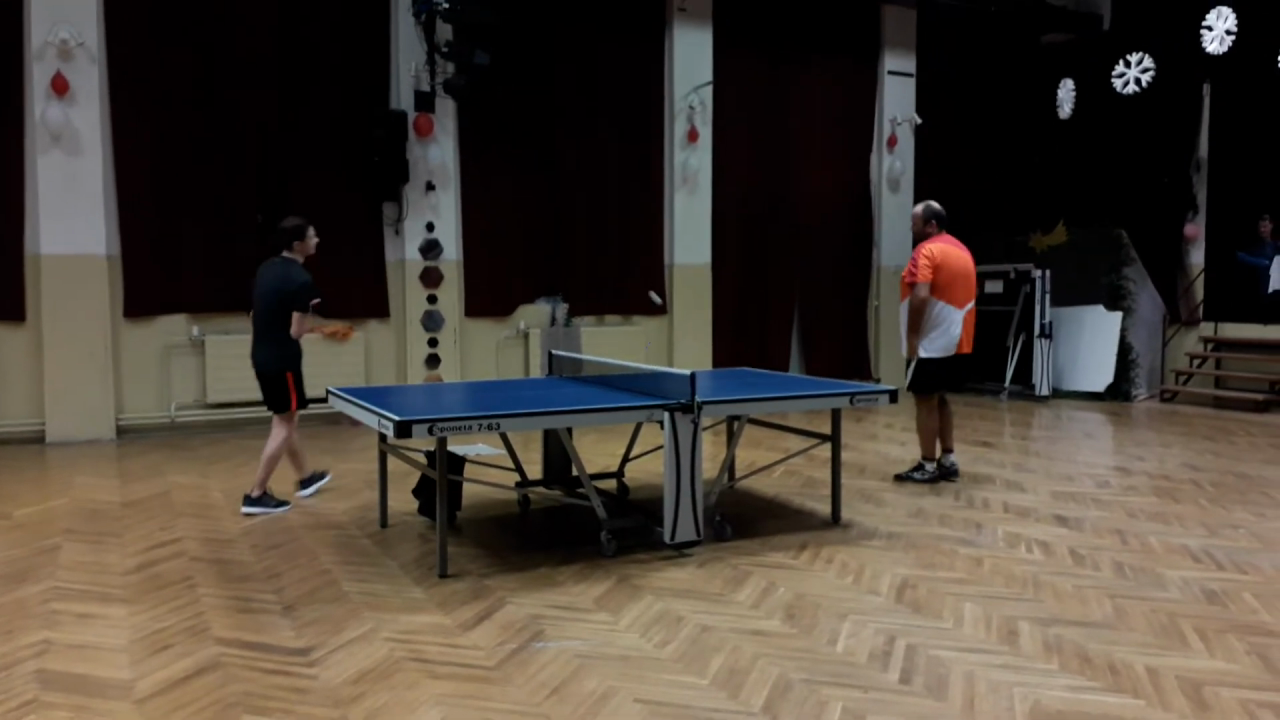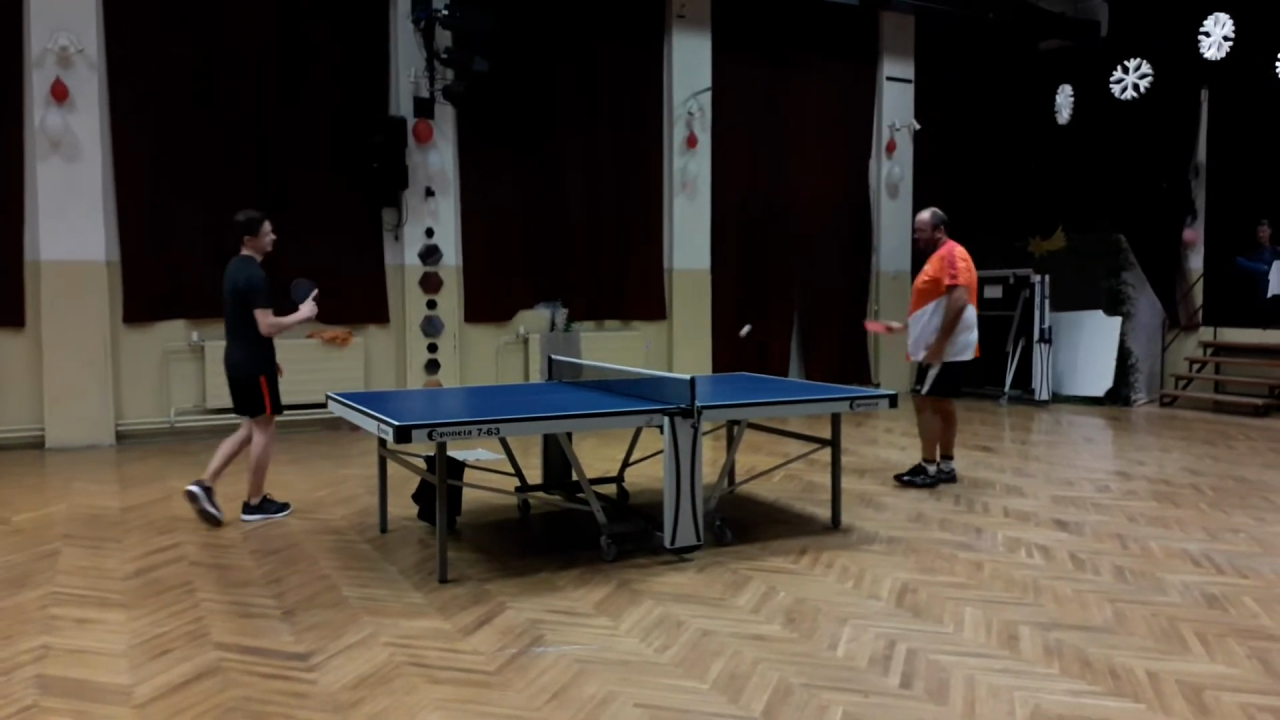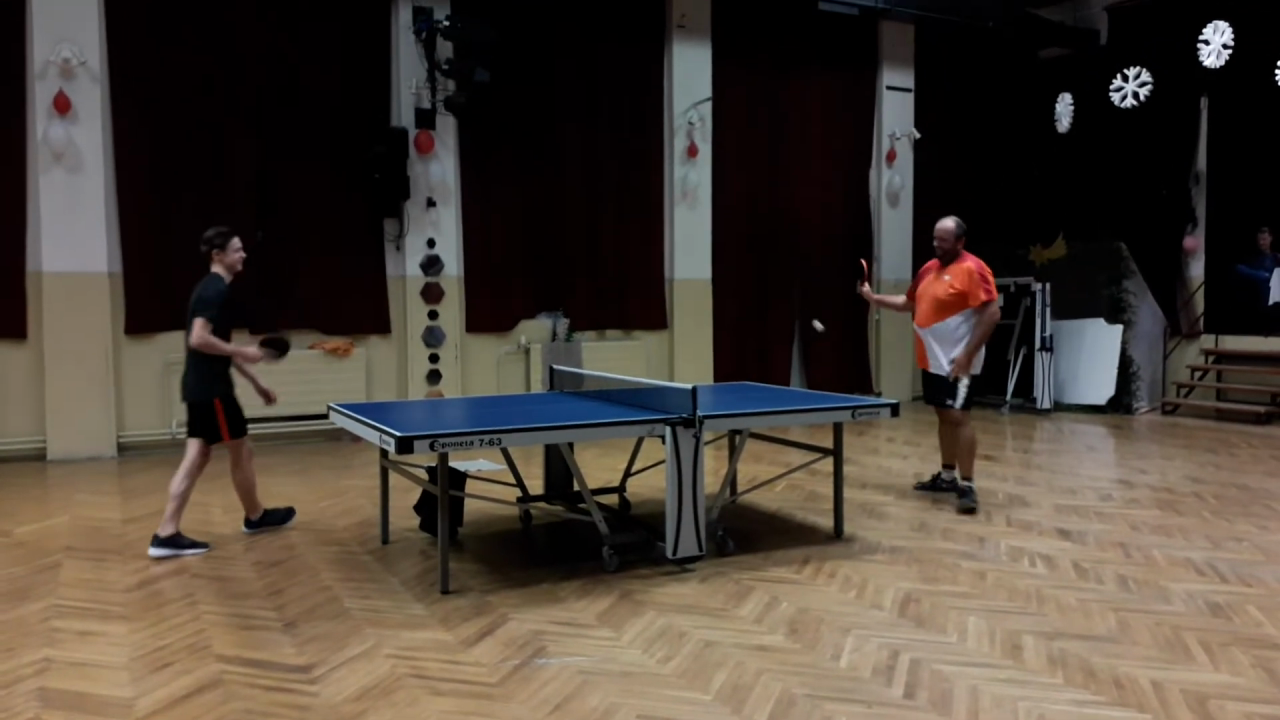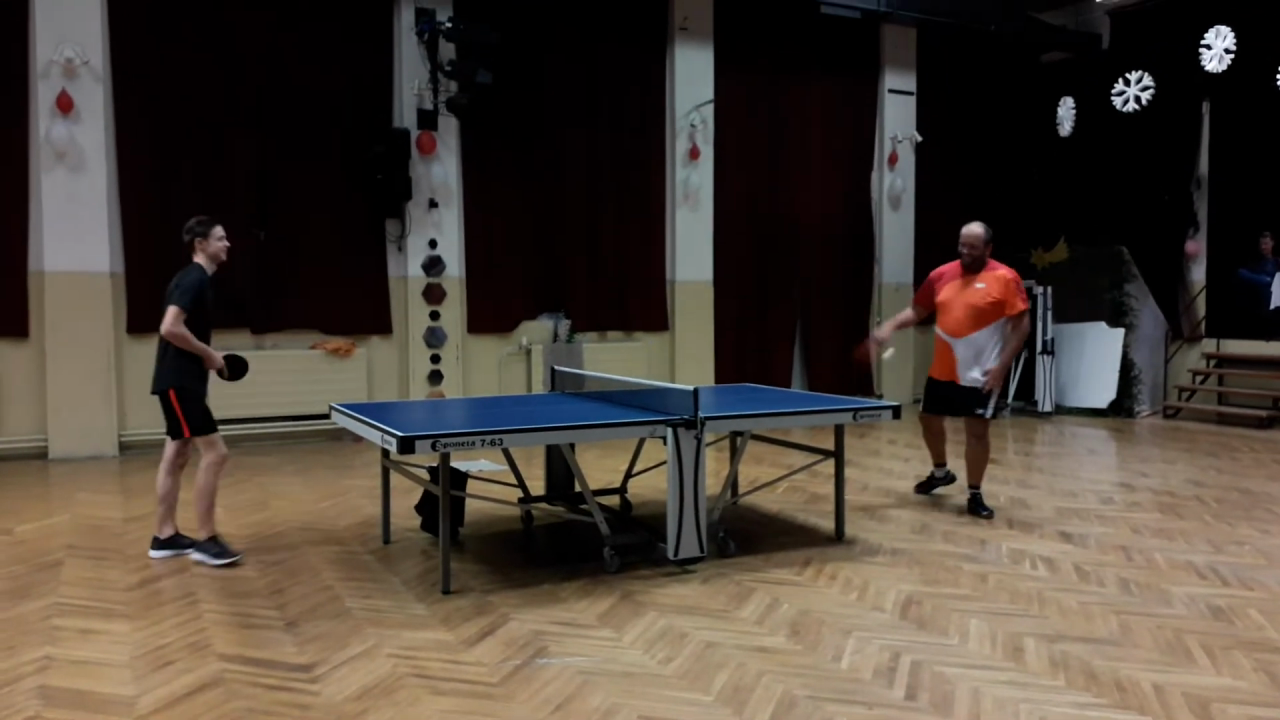
dt=0.3s
person 1, frame 1
left shoulder: (266, 269)
right shoulder: (301, 280)
right elbow: (296, 332)
right wrist: (307, 317)
left hip: (262, 357)
right hip: (283, 360)
left knee: (285, 420)
right knee: (284, 426)
left ankle: (306, 477)
right ankle: (256, 495)
person 1, frame 2
left shoulder: (235, 268)
right shoulder: (255, 275)
right elbow: (267, 326)
left wrist: (269, 357)
right wrist: (302, 314)
left hip: (238, 361)
right hip: (254, 364)
left knee: (247, 430)
right knee: (264, 430)
left ankle: (204, 484)
right ankle: (255, 503)
person 1, frame 3
left shoulder: (210, 288)
right shoulder: (216, 290)
right elbow: (198, 339)
left wrist: (256, 383)
right wrist: (245, 352)
left hip: (199, 386)
right hip: (211, 388)
left knee: (195, 458)
right knee: (240, 452)
left ankle: (166, 534)
right ankle: (255, 516)
person 1, frame 4
left shoulder: (197, 279)
right shoulder: (194, 279)
right elbow: (170, 329)
right wrist: (208, 355)
left hip: (180, 381)
right hip: (180, 382)
left knee: (176, 456)
right knee: (215, 453)
left ankle: (165, 537)
right ankle: (204, 538)
person 2, frame 1
left shoulder: (926, 250)
right shoulder: (962, 251)
left elbow: (920, 297)
right elbow: (970, 294)
left wrist: (911, 336)
left hip: (931, 343)
right hip: (957, 342)
left knee: (925, 402)
right knee: (938, 399)
left ankle: (928, 466)
right ankle: (947, 459)
person 2, frame 2
left shoulder: (950, 256)
right shoulder: (938, 257)
left elbow: (958, 301)
left wrist: (936, 344)
right wrist: (906, 326)
left hip: (947, 350)
right hip: (942, 350)
left knee: (924, 403)
right knee: (942, 404)
left ankle: (929, 468)
right ankle: (944, 464)
person 2, frame 3
left shoulder: (973, 269)
right shoulder: (929, 268)
left elbow: (991, 314)
right elbow: (909, 301)
left wrist: (967, 355)
right wrist: (875, 297)
left hip: (956, 362)
right hip: (934, 359)
left knee: (957, 418)
right knee: (944, 416)
left ankle: (966, 487)
right ankle: (947, 475)
person 2, frame 4
left shoulder: (1005, 279)
right shoulder: (941, 275)
left elbow: (1021, 325)
right elbow: (917, 310)
left wrist: (1002, 365)
right wrist: (888, 328)
left hip: (979, 373)
right hip: (943, 369)
left knee: (977, 429)
right knee: (930, 420)
left ankle: (975, 495)
right ankle: (942, 471)
